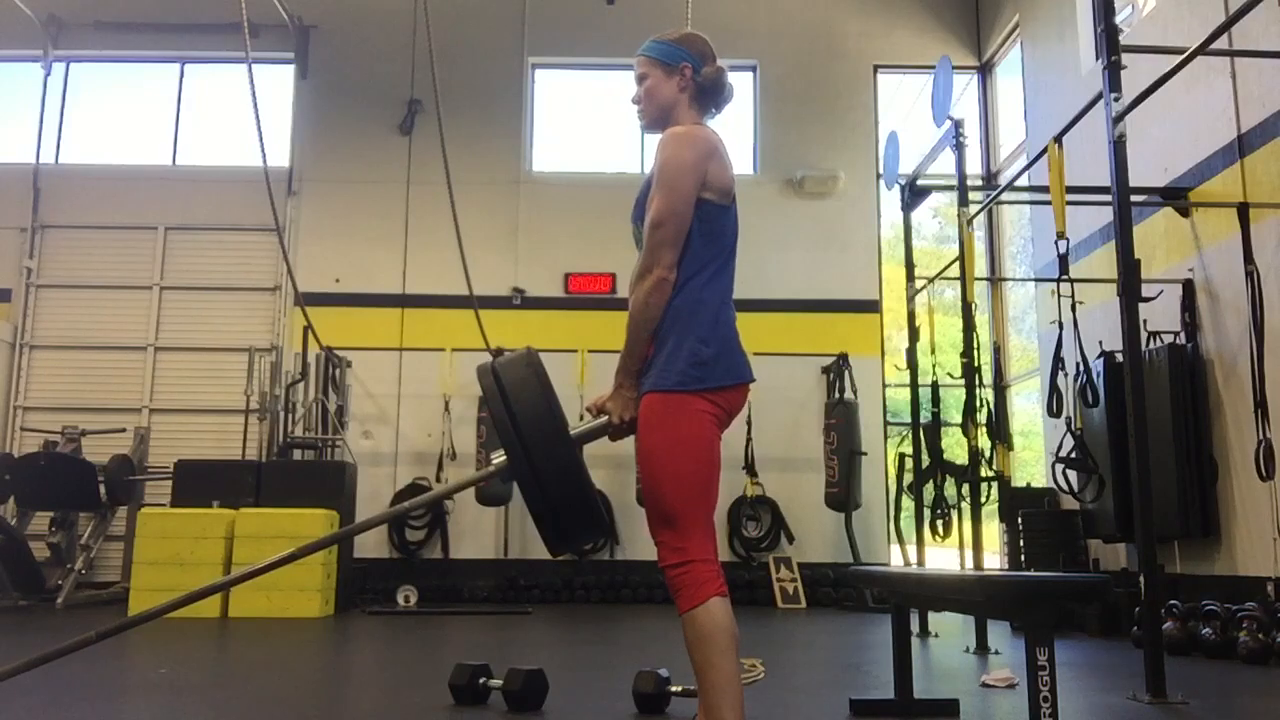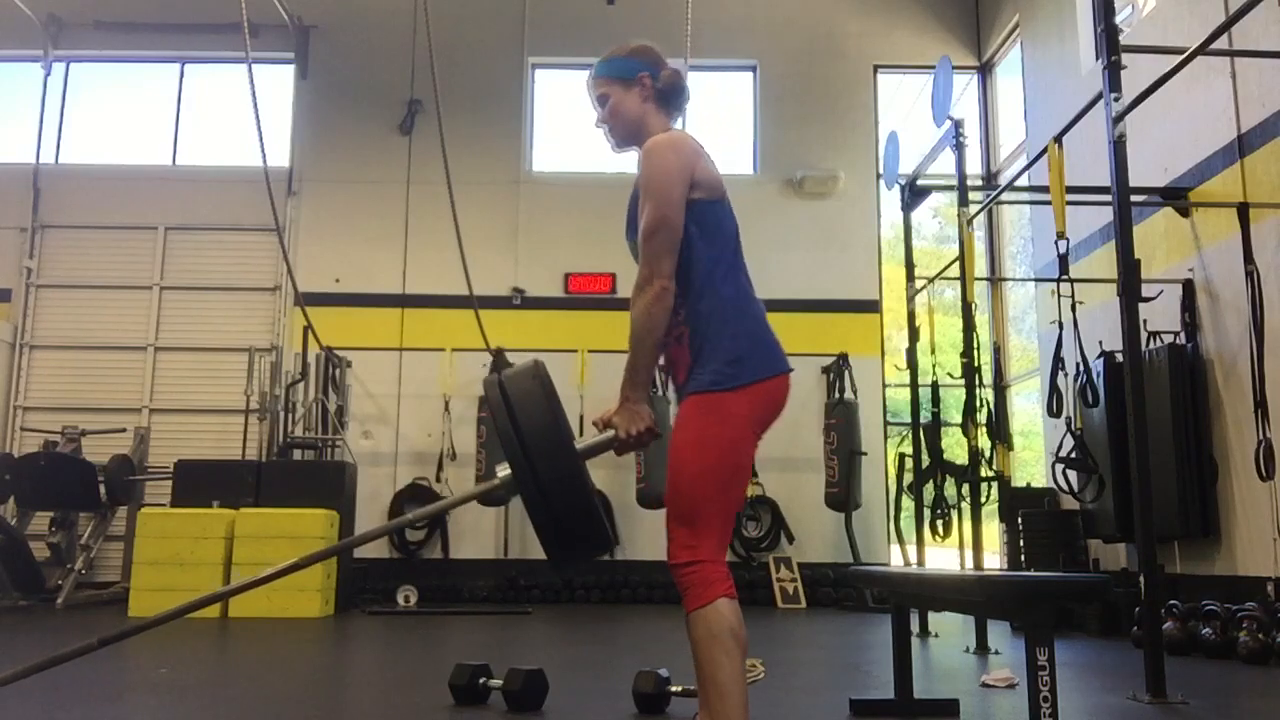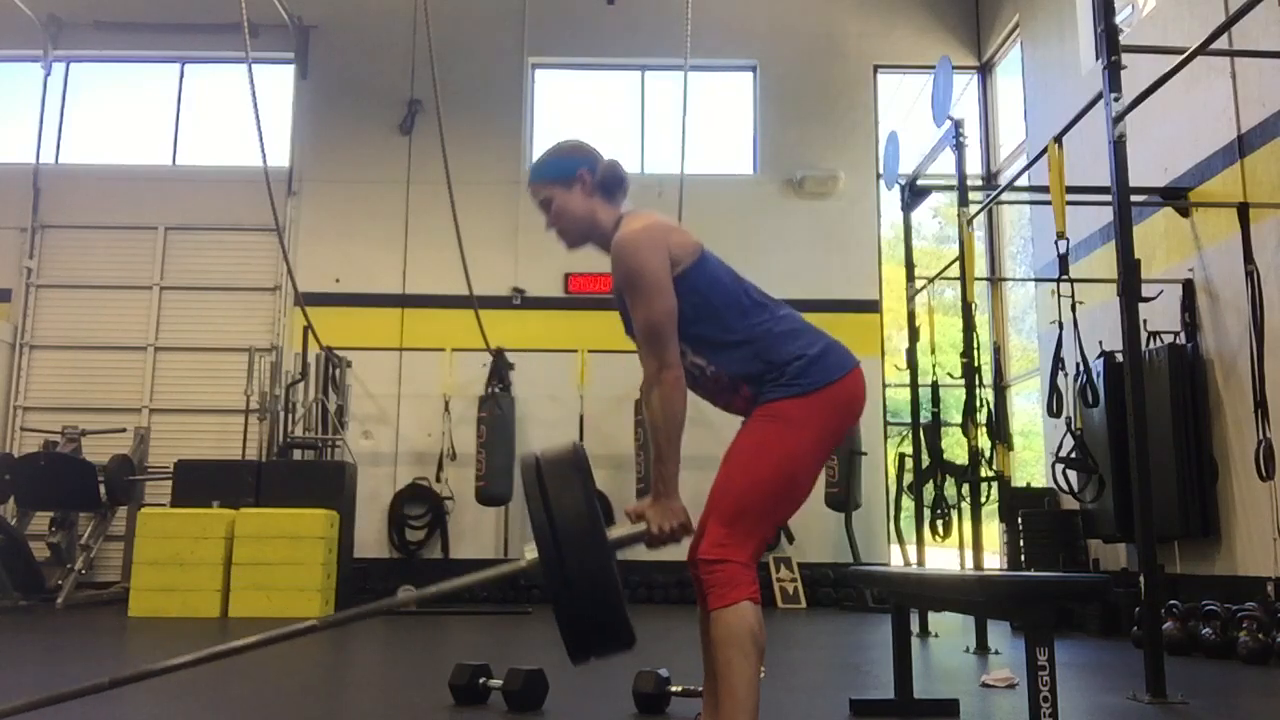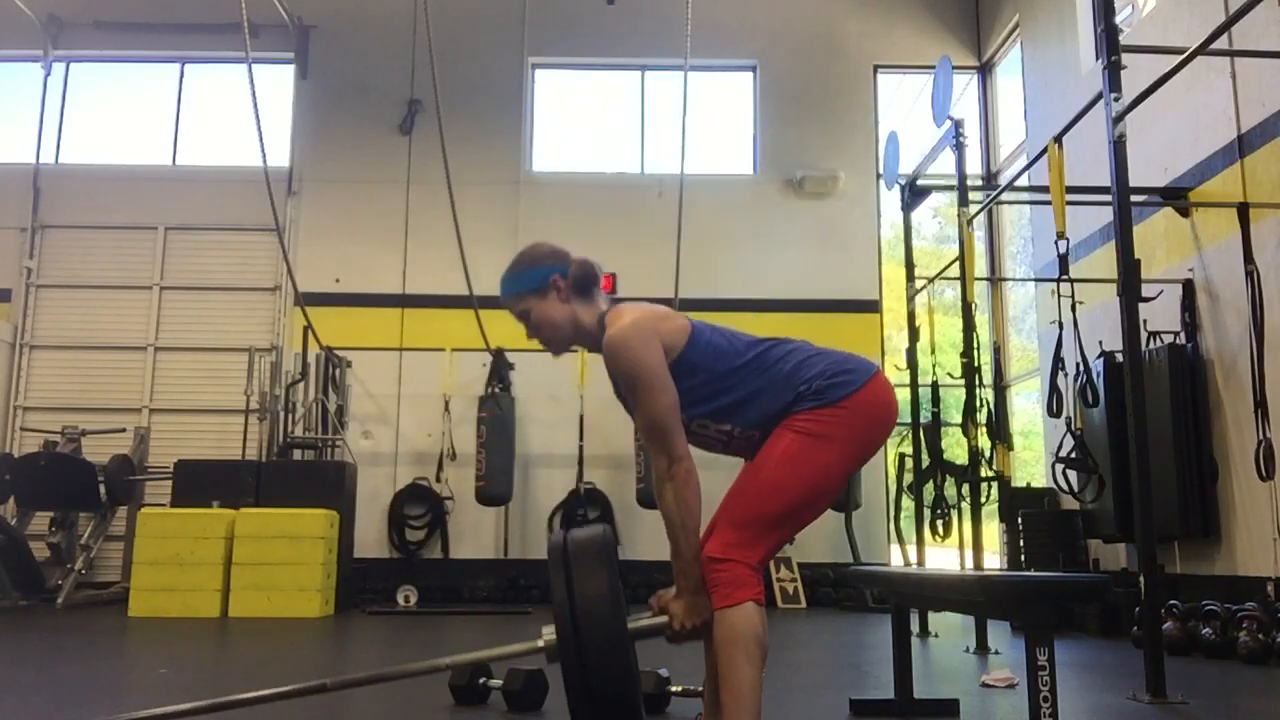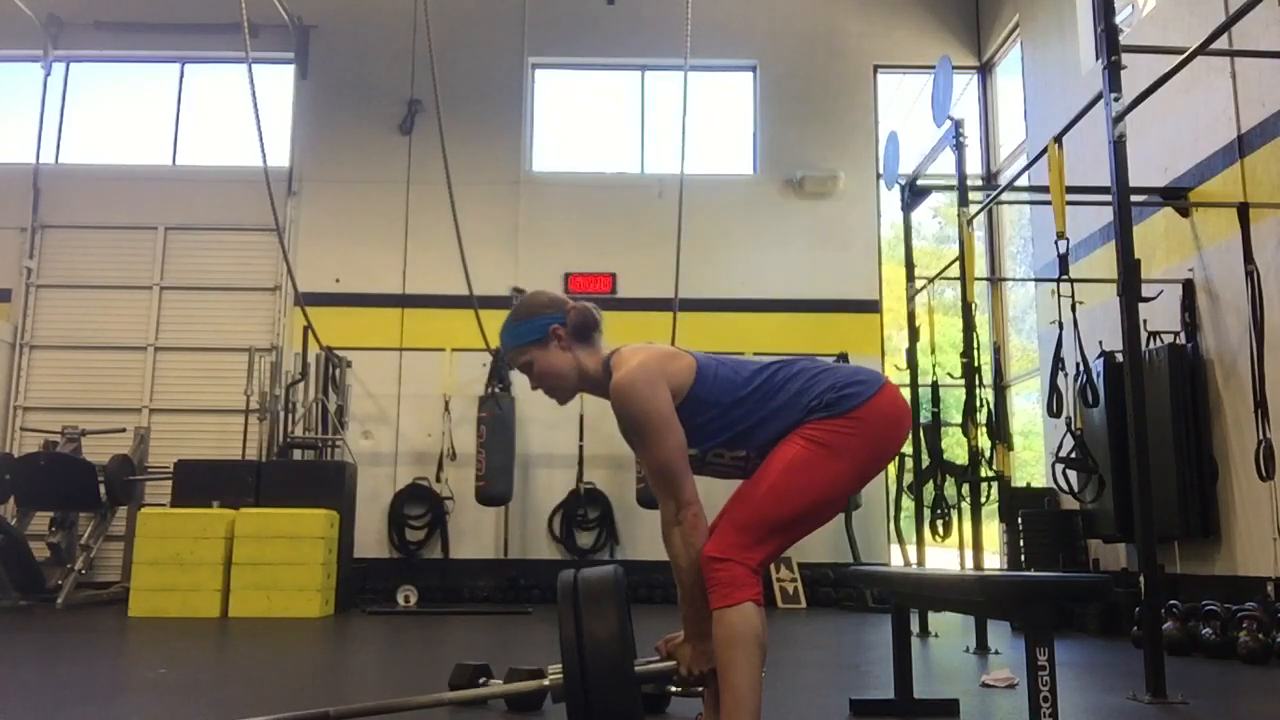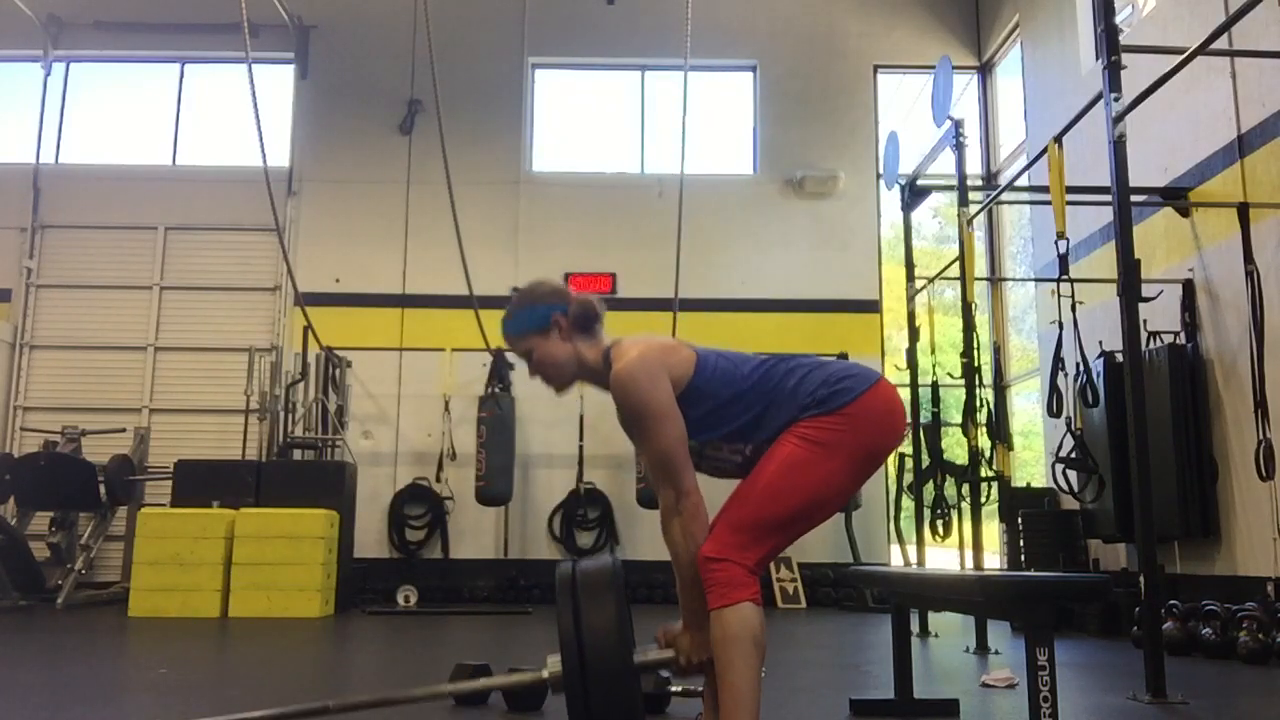
dt=0.5s
person 1, frame 1
left shoulder: (687, 143)
right shoulder: (696, 150)
left elbow: (658, 274)
left wrist: (623, 385)
right wrist: (637, 385)
left hip: (686, 373)
right hip: (696, 371)
left knee: (688, 559)
right knee: (688, 556)
person 1, frame 2
left shoulder: (666, 150)
right shoulder: (670, 159)
left elbow: (657, 285)
right elbow: (666, 287)
left wrist: (632, 401)
right wrist: (640, 399)
left hip: (731, 374)
right hip: (730, 373)
left knee: (696, 559)
right knee: (698, 558)
person 1, frame 3
left shoulder: (636, 239)
right shoulder: (634, 247)
left elbow: (667, 374)
right elbow: (662, 376)
left wrist: (665, 495)
right wrist: (663, 493)
left hip: (807, 388)
right hip: (797, 394)
left knee: (723, 560)
right knee: (715, 560)
person 1, frame 4
left shoulder: (626, 336)
right shoulder: (624, 343)
left elbow: (678, 466)
right elbow: (666, 469)
left wrist: (691, 589)
right wrist: (689, 584)
left hip: (844, 401)
right hip: (836, 406)
left knee: (729, 561)
right knee: (724, 557)
person 1, frame 5
left shoulder: (633, 379)
right shoulder: (631, 384)
left elbow: (686, 510)
right elbow: (674, 511)
left wrist: (698, 636)
right wrist: (697, 630)
left hip: (855, 413)
right hip: (846, 418)
left knee: (729, 561)
right knee: (725, 556)
person 1, frame 6
left shoulder: (634, 368)
right shoulder: (629, 379)
left elbow: (686, 503)
right elbow: (674, 502)
left wrist: (693, 623)
right wrist: (692, 618)
left hip: (851, 413)
right hip: (843, 417)
left knee: (727, 561)
right knee: (727, 559)
